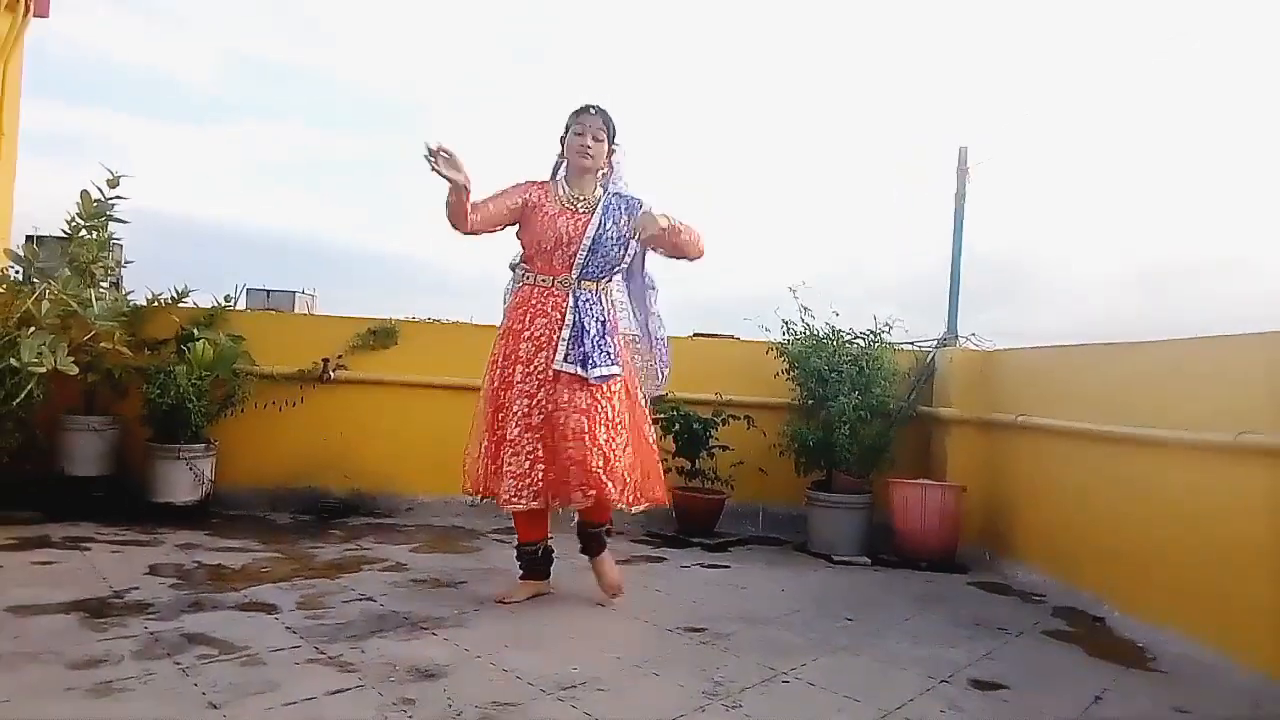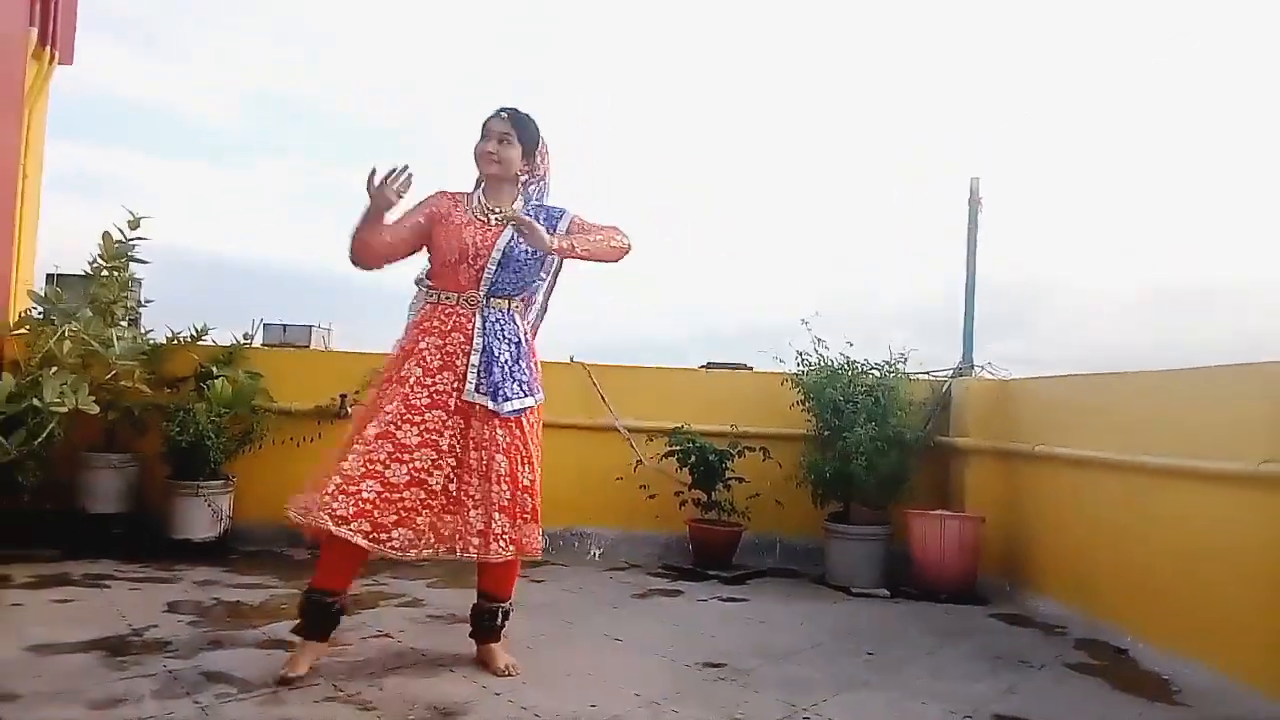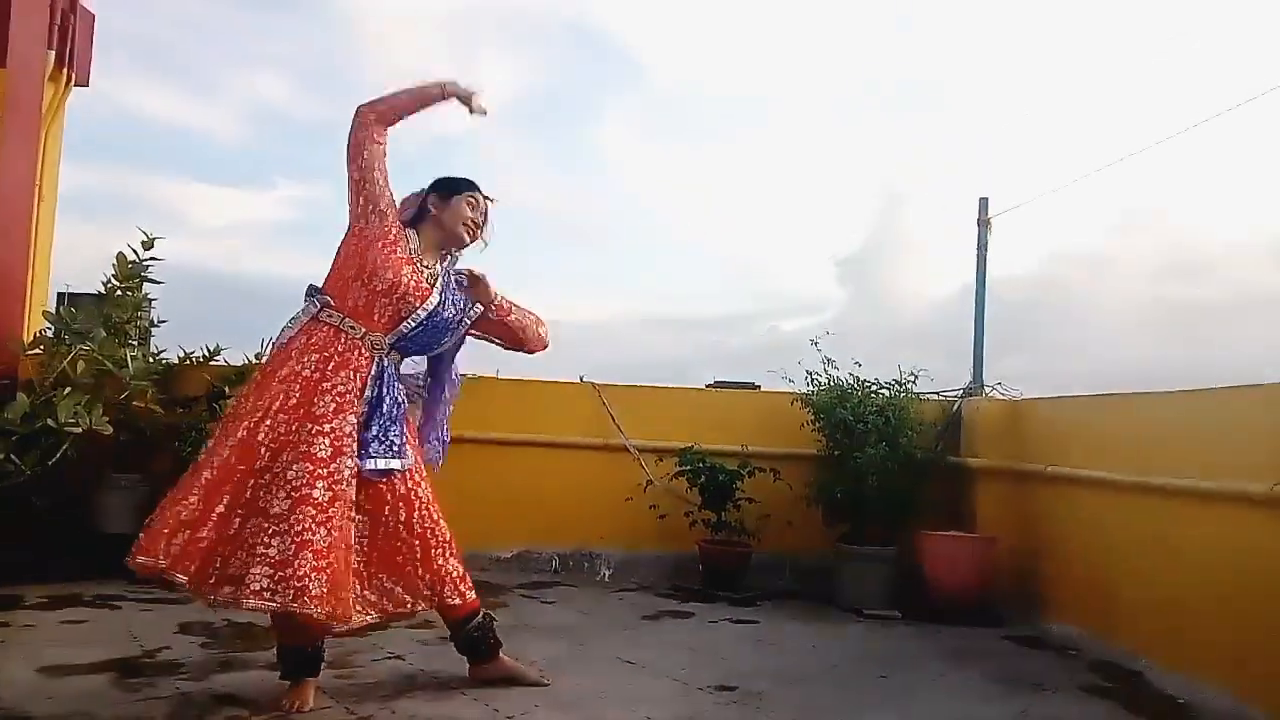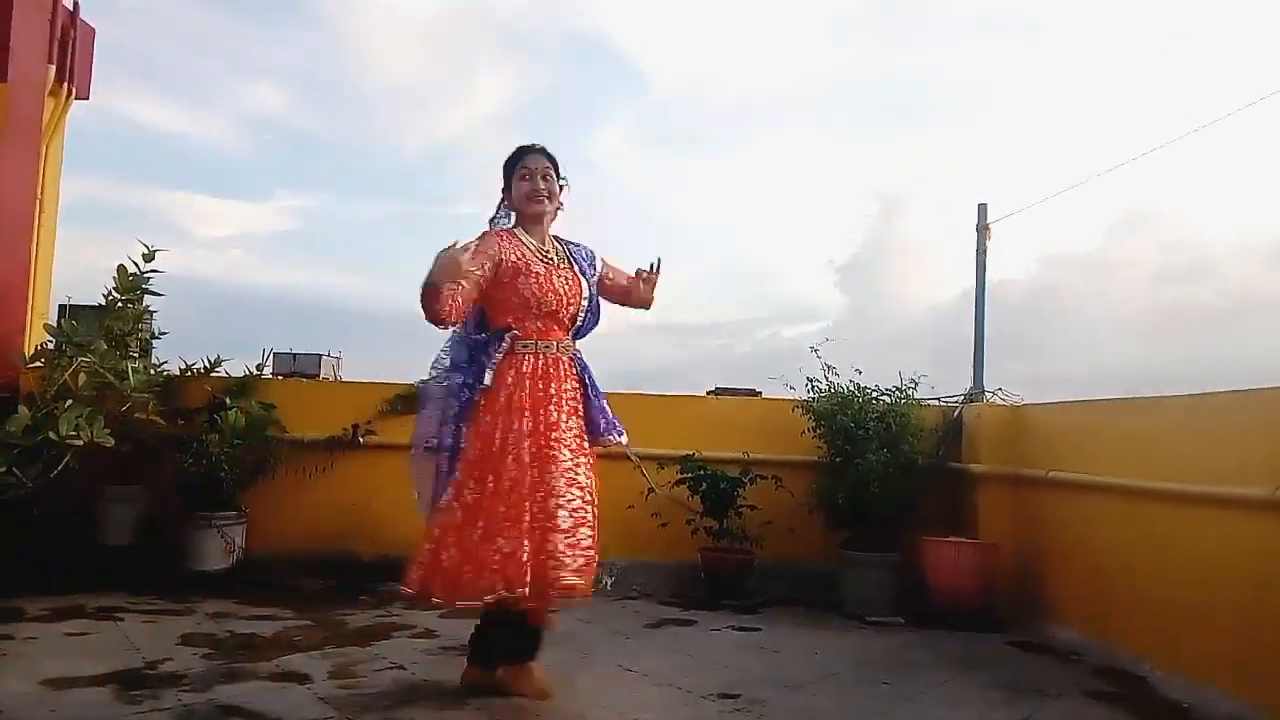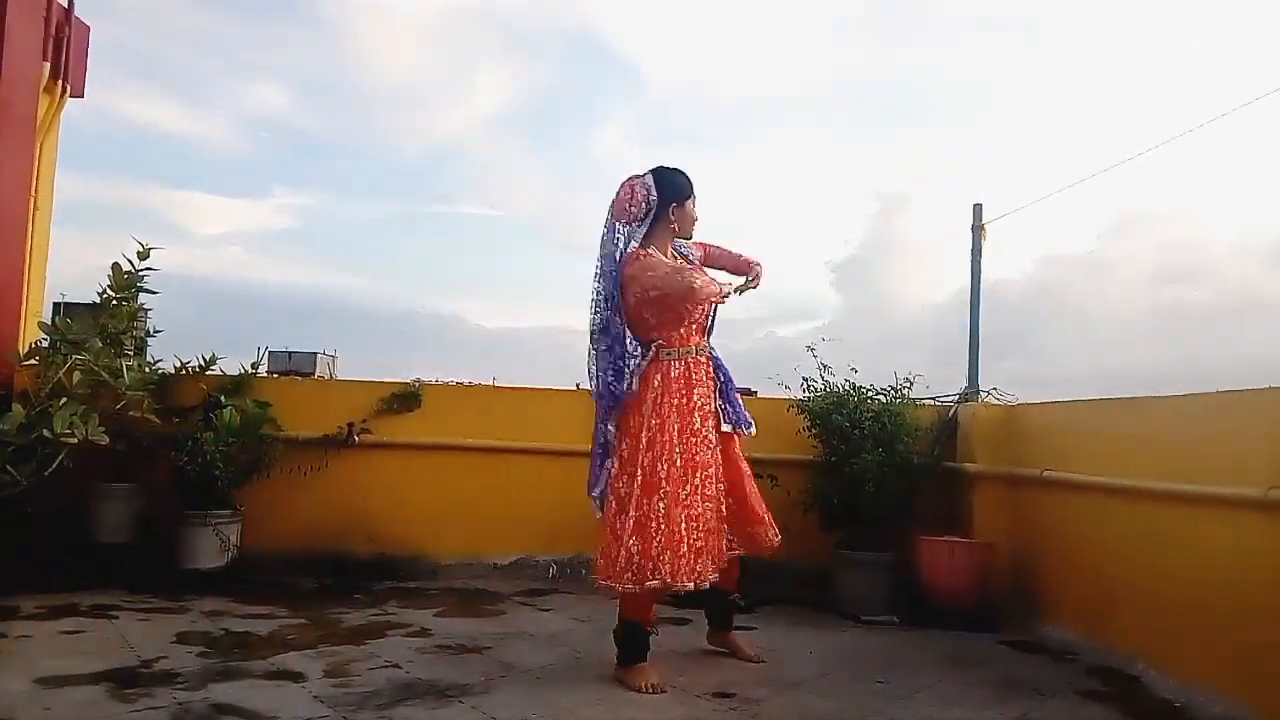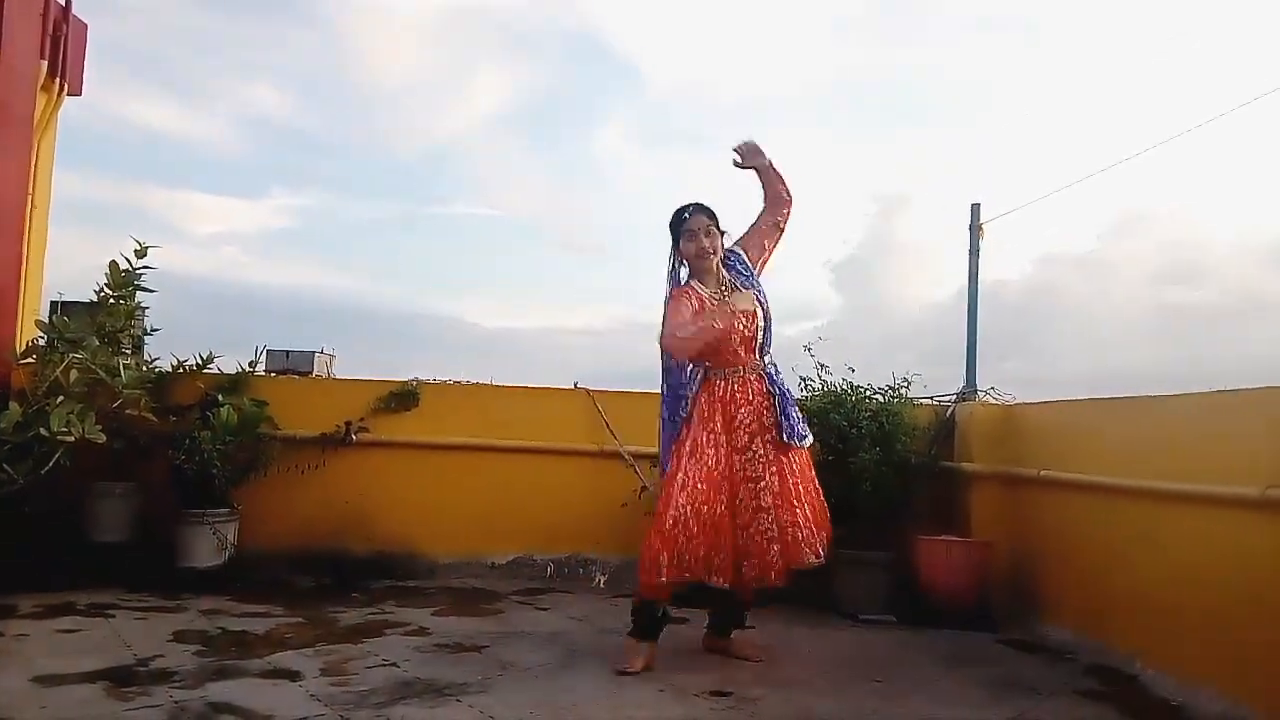
dt=0.7s
person 1, frame 1
left shoulder: (627, 210)
right shoulder: (532, 195)
left elbow: (692, 248)
right elbow: (467, 220)
left wrist: (669, 228)
right wrist: (458, 185)
left hip: (591, 340)
right hip: (529, 334)
left knee: (593, 450)
right knee: (523, 451)
left ankle: (598, 545)
right ankle: (535, 570)
person 1, frame 2
left shoulder: (550, 223)
right shoulder: (442, 208)
left elbow: (619, 242)
right elbow: (366, 254)
left wrist: (552, 244)
right wrist: (377, 208)
left hip: (505, 368)
right hip: (431, 357)
left knee: (503, 502)
right knee: (373, 483)
left ankle: (489, 634)
right ankle: (316, 630)
person 1, frame 3
left shoulder: (461, 296)
right shoulder: (379, 224)
left elbow: (533, 339)
right elbow: (367, 127)
left wrist: (491, 299)
right wrist: (445, 91)
left hip: (373, 402)
right hip: (304, 380)
left knee: (413, 527)
right knee: (289, 526)
left ankle: (484, 652)
person 1, frame 4
left shoulder: (578, 258)
right shoulder: (496, 246)
left elbow: (635, 294)
right elbow: (443, 313)
left wrist: (650, 282)
right wrist: (438, 276)
left hip: (564, 397)
right hip: (515, 395)
left knee: (556, 529)
right knee: (537, 525)
left ankle: (489, 660)
right ankle: (519, 654)
person 1, frame 5
left shoulder: (678, 249)
right shoulder: (644, 266)
right elbow: (696, 286)
left wrist: (745, 265)
right wrist: (720, 283)
left hip: (708, 396)
right hip: (666, 400)
left knee: (728, 516)
right knee: (656, 524)
left ankle: (721, 627)
right ankle: (633, 656)
person 1, frame 6
left shoulder: (743, 262)
right shoulder: (683, 297)
left elbow: (780, 207)
right elbow: (676, 347)
left wrist: (761, 164)
right wrist: (728, 310)
left hip: (765, 407)
right hip: (718, 412)
left knee: (764, 524)
right knee: (684, 518)
left ankle: (723, 629)
right ankle: (644, 634)
